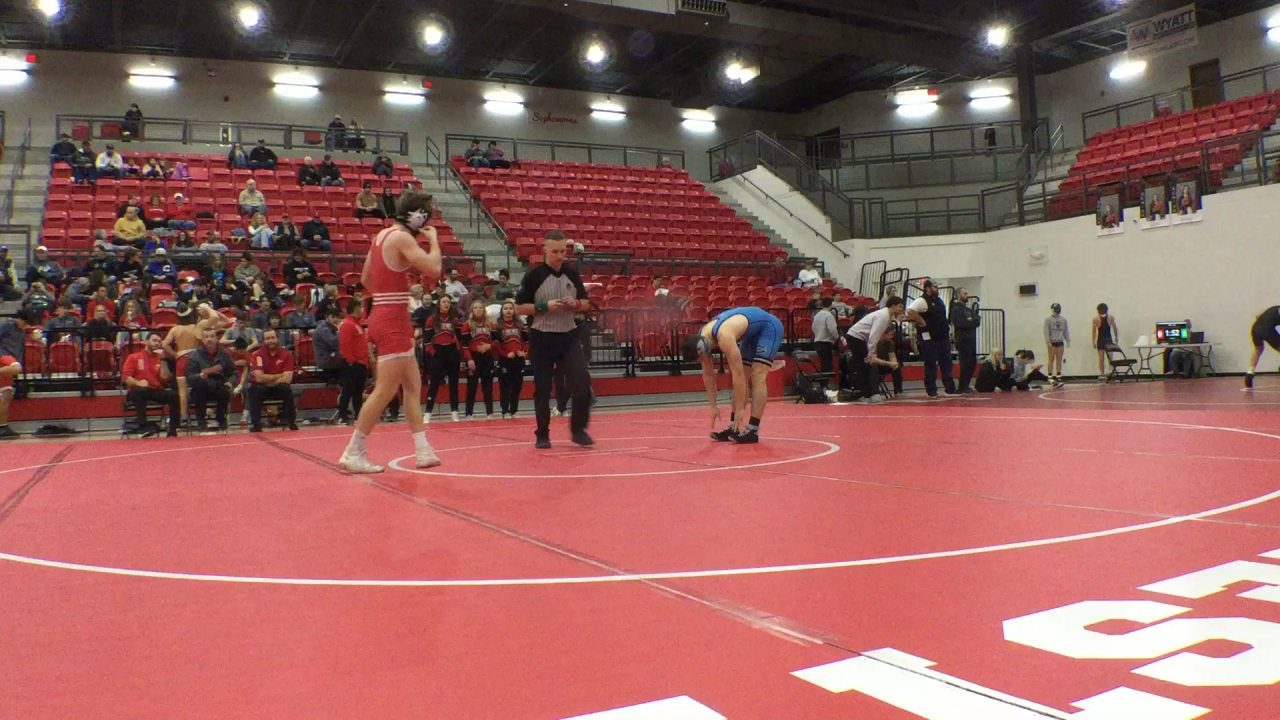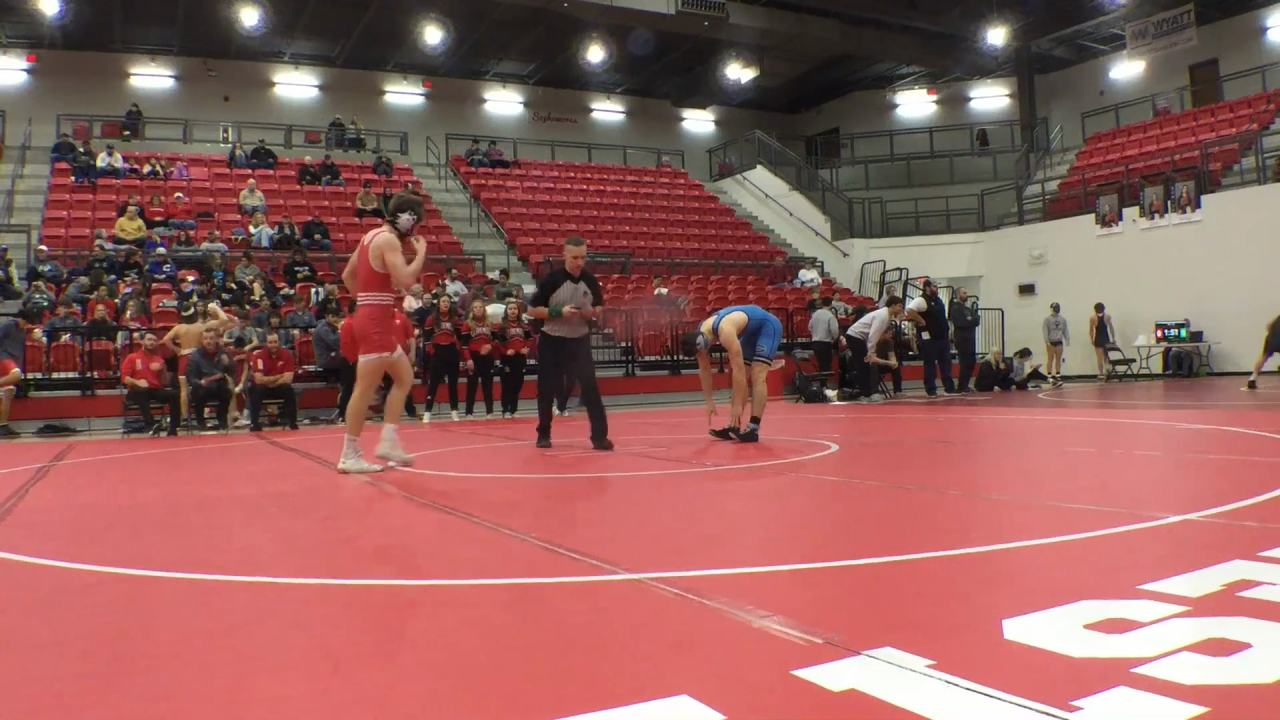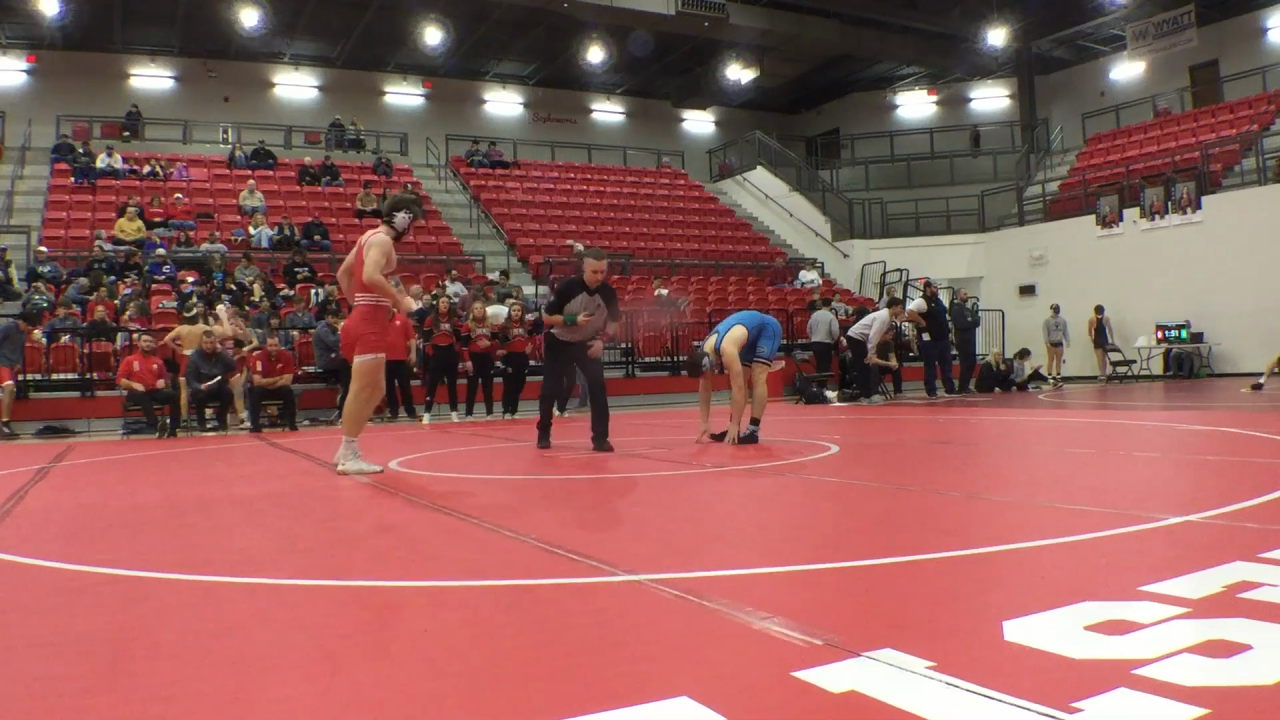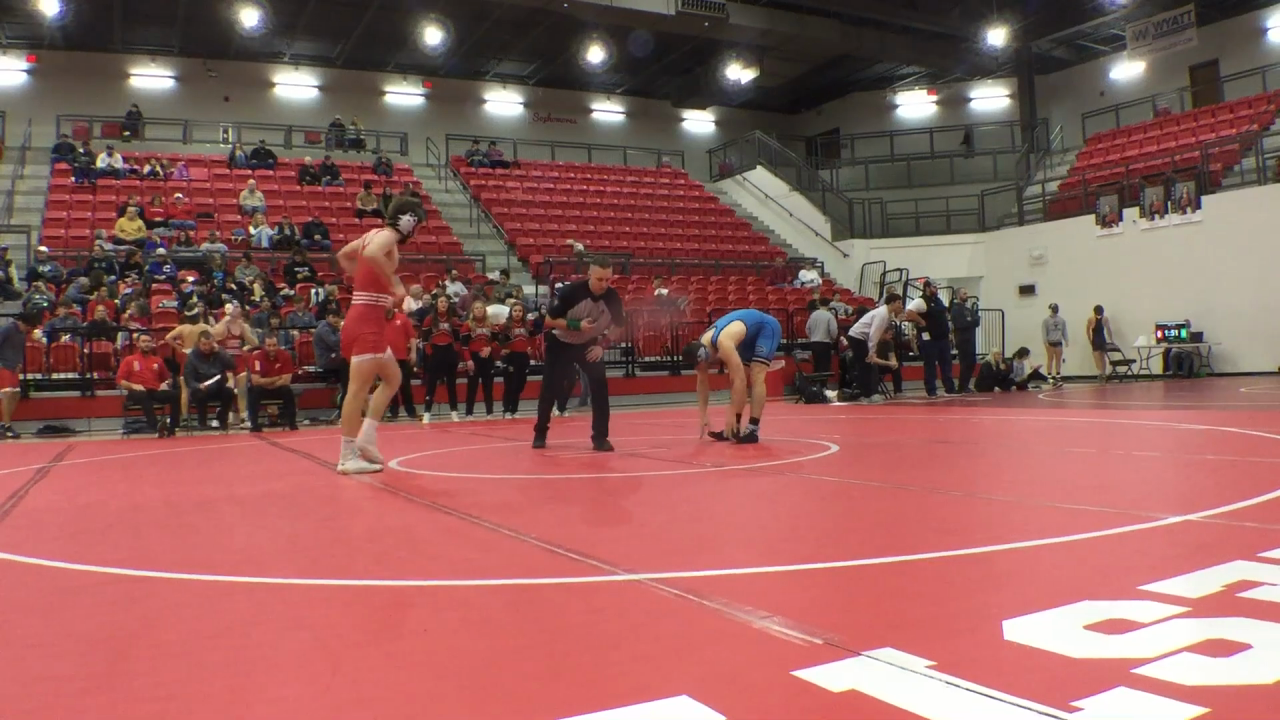
dt=0.2s
person 1, frame 1
left shoulder: (384, 236)
right shoulder: (402, 238)
left elbow: (365, 278)
right elbow: (433, 270)
right wrist: (433, 241)
left hip: (386, 318)
right hip: (391, 321)
left knee: (413, 386)
right knee: (385, 391)
left ankle: (423, 451)
right ankle: (353, 453)
person 1, frame 2
left shoulder: (372, 236)
right shoulder: (389, 240)
left elbow: (348, 275)
right elbow: (405, 280)
right wrist: (420, 254)
left hip: (369, 317)
right hip: (376, 320)
left knee: (405, 378)
right knee: (366, 389)
left ankle: (389, 444)
right ankle: (350, 456)
person 1, frame 3
left shoulder: (369, 237)
right shoulder: (383, 240)
left elbow: (343, 273)
right elbow: (370, 277)
right wrist: (399, 299)
left hip: (364, 318)
right hip: (370, 321)
left knee: (374, 390)
right knee: (361, 390)
left ankle: (346, 451)
right ankle: (349, 458)
person 1, frame 4
left shoulder: (374, 235)
right shoulder: (387, 237)
left elbow: (342, 255)
right elbow: (371, 254)
right wrist: (393, 285)
left hip: (364, 319)
right hip: (367, 321)
left knee: (392, 378)
right knee: (358, 390)
left ankle: (365, 439)
right ankle: (348, 457)
person 2, frame 1
left shoulder: (572, 274)
right shoulder: (534, 276)
left elbow: (585, 302)
right elbow: (519, 308)
left wrist: (575, 304)
right wrist: (545, 306)
left hip: (569, 335)
right hip: (542, 336)
left knee: (581, 381)
right knee: (543, 387)
left ankle: (578, 428)
right ankle: (542, 434)
person 2, frame 2
left shoulder: (590, 280)
right shoulder: (551, 279)
left elbow: (600, 307)
right elbow: (532, 310)
left wrist: (592, 312)
right wrist: (559, 312)
left hip: (579, 340)
right hip: (552, 341)
left knee: (589, 385)
right knee: (547, 388)
left ankle: (599, 435)
right ankle: (544, 434)
person 2, frame 3
left shoulder: (608, 292)
right shoulder: (566, 287)
left elbow: (614, 320)
right elbow: (546, 317)
left wrist: (602, 338)
right wrist: (573, 320)
left hip: (588, 343)
right hip: (559, 342)
left knee: (597, 385)
right knee: (551, 388)
left ankle: (600, 437)
right ankle: (544, 432)
person 2, frame 4
left shoulder: (612, 297)
right shoulder: (571, 291)
left elbow: (619, 325)
right elbow: (549, 320)
left wrist: (602, 345)
right wrist: (577, 325)
left hip: (589, 345)
right hip: (560, 343)
left knee: (599, 385)
right knee: (550, 388)
left ankle: (600, 437)
right ankle: (540, 433)
